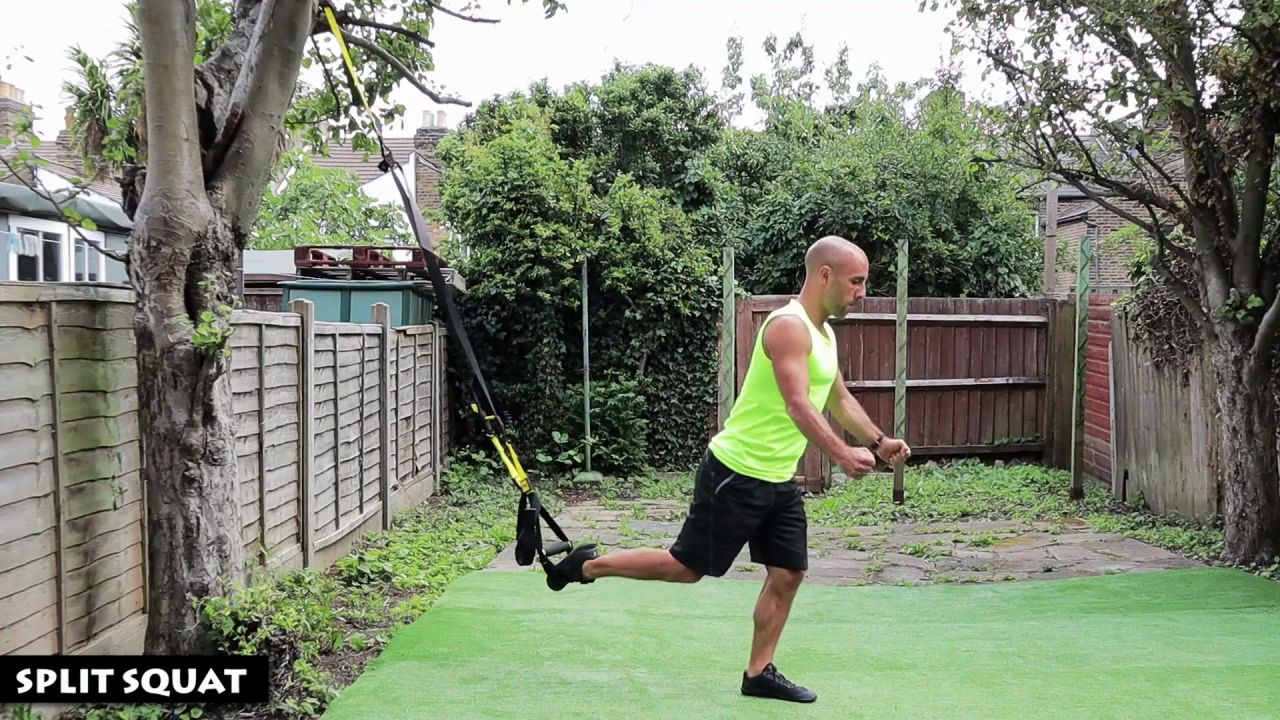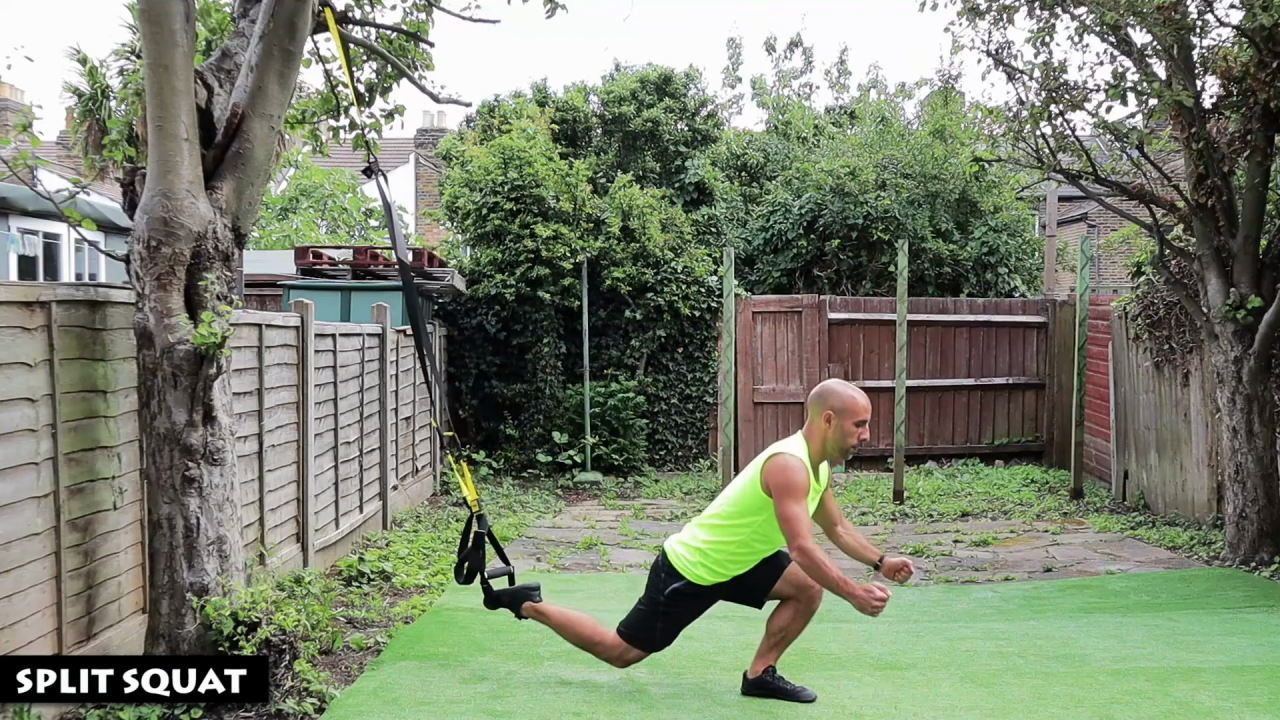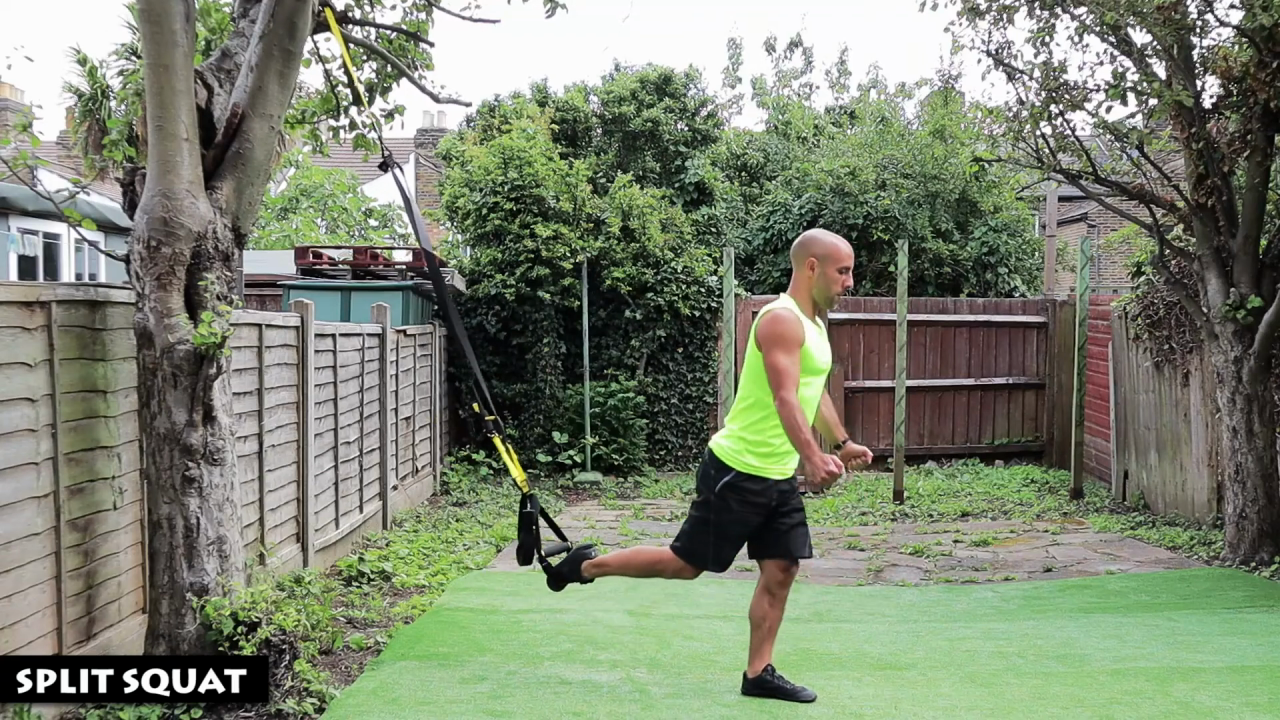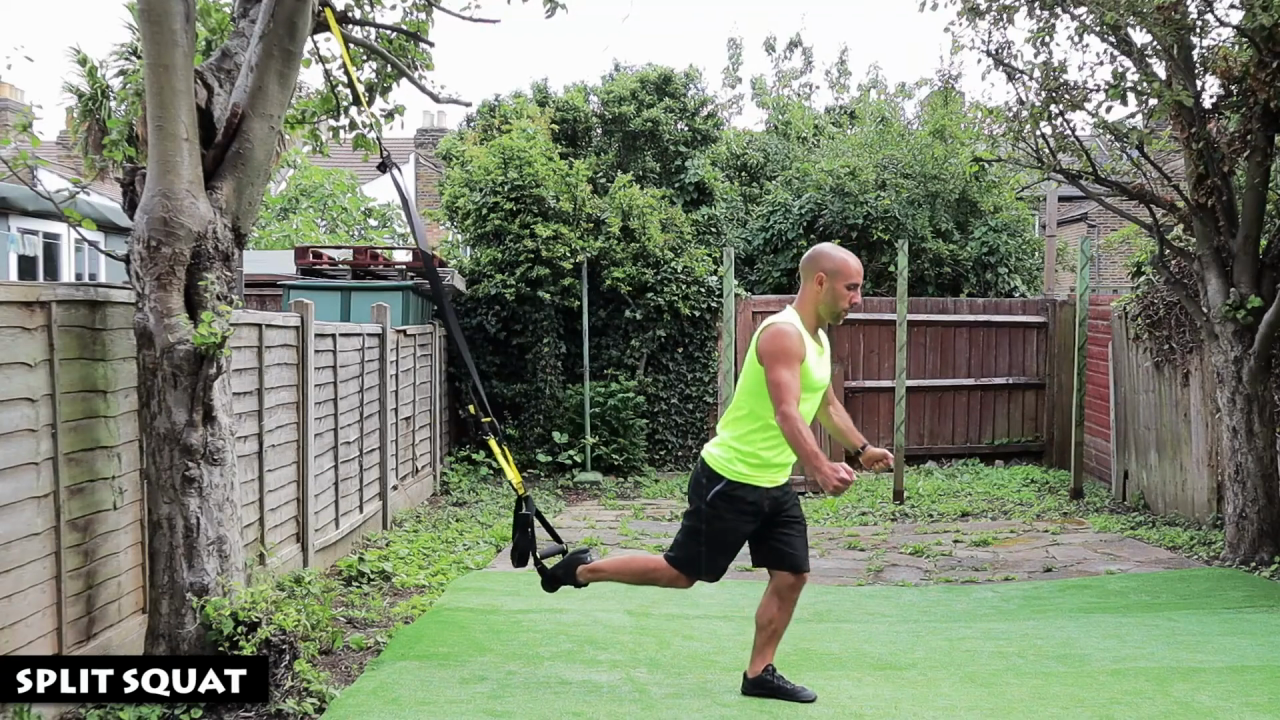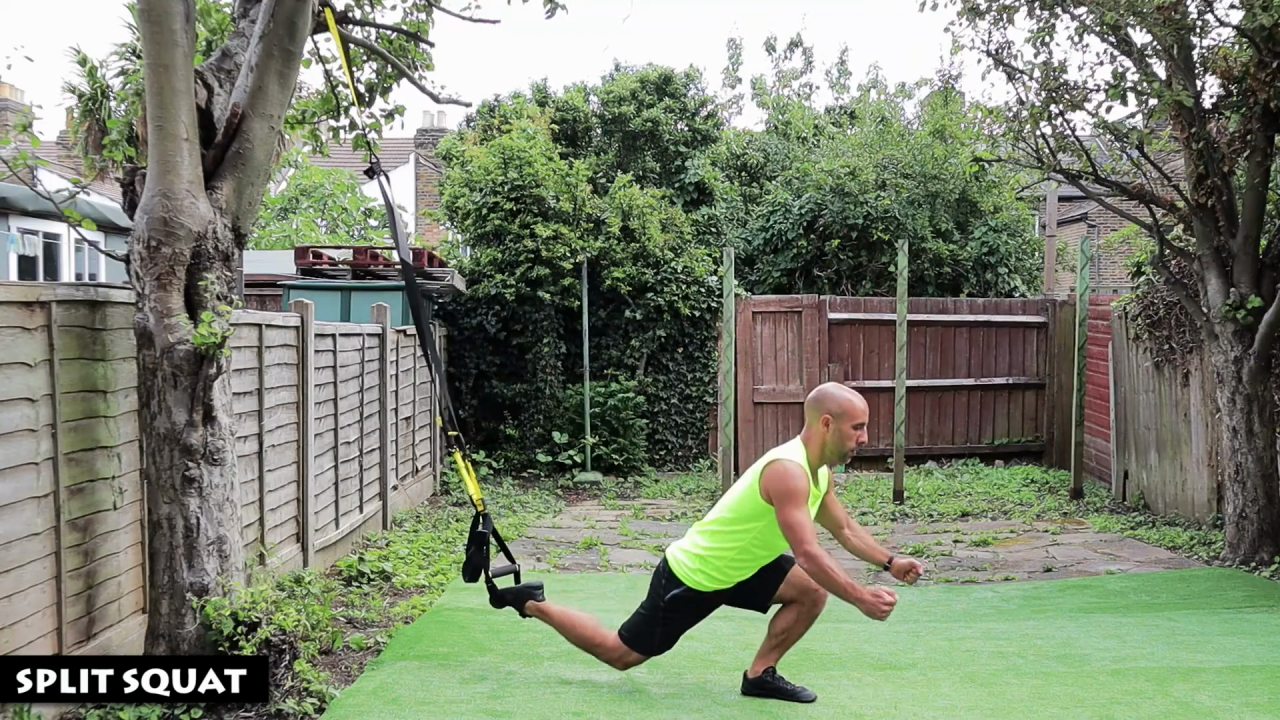
dt=1s
person 1, frame 1
left shoulder: (823, 332)
right shoulder: (789, 325)
left elbow: (841, 400)
right elbow: (797, 405)
left wrist: (878, 441)
right wrist: (841, 454)
left hip: (778, 478)
right hip: (737, 474)
left knee: (787, 575)
right knee: (685, 567)
left ankle: (760, 673)
right ankle: (587, 565)
person 1, frame 2
left shoulder: (817, 465)
right shoulder: (789, 466)
left elbow: (837, 528)
right elbow: (801, 548)
left wrist: (881, 562)
right wrist: (854, 594)
left hip: (727, 563)
right hip: (690, 571)
left knee: (807, 588)
right knee: (621, 652)
left ankle: (760, 674)
right ankle: (530, 605)
person 1, frame 3
left shoulder: (813, 325)
right shoulder: (782, 319)
left elbow: (814, 394)
right elbow: (785, 399)
left wrist: (844, 444)
right wrist: (813, 458)
left hip: (778, 476)
right hip: (736, 471)
left knee: (781, 571)
right knee: (682, 564)
left ankle: (758, 673)
right ankle: (585, 566)
person 1, frame 4
left shoulder: (818, 339)
right shoulder: (783, 333)
left elbow: (829, 405)
right elbow: (786, 414)
left wrist: (862, 449)
right wrist: (820, 468)
left hip: (773, 483)
right hip: (730, 480)
left knee: (791, 577)
right knee: (679, 572)
left ankle: (759, 674)
right ankle: (582, 569)
person 1, frame 5
left shoulder: (817, 472)
right shoulder: (787, 471)
left elbow: (845, 529)
right elbow: (808, 554)
left wrist: (890, 562)
right wrist: (863, 598)
left hip: (731, 570)
right hip: (692, 577)
left knee: (812, 592)
right knee: (622, 654)
left ankle: (760, 673)
right ankle: (532, 602)
